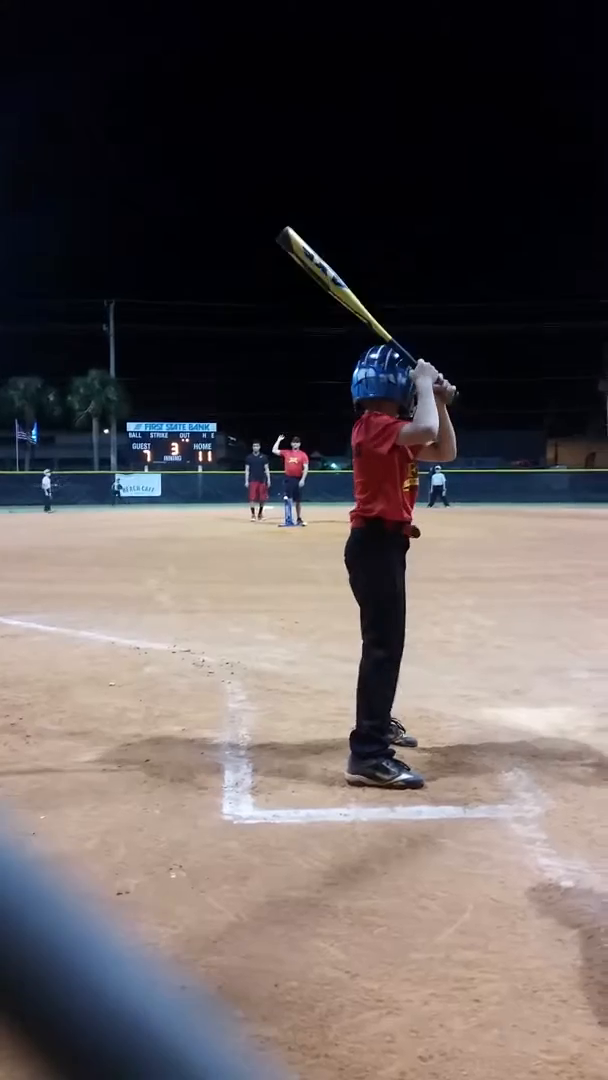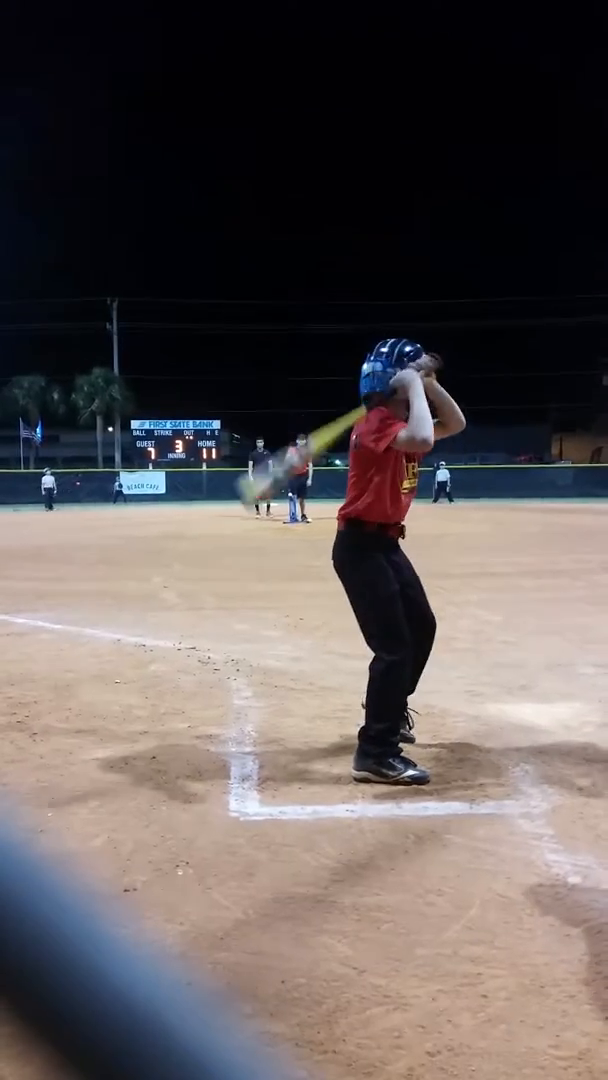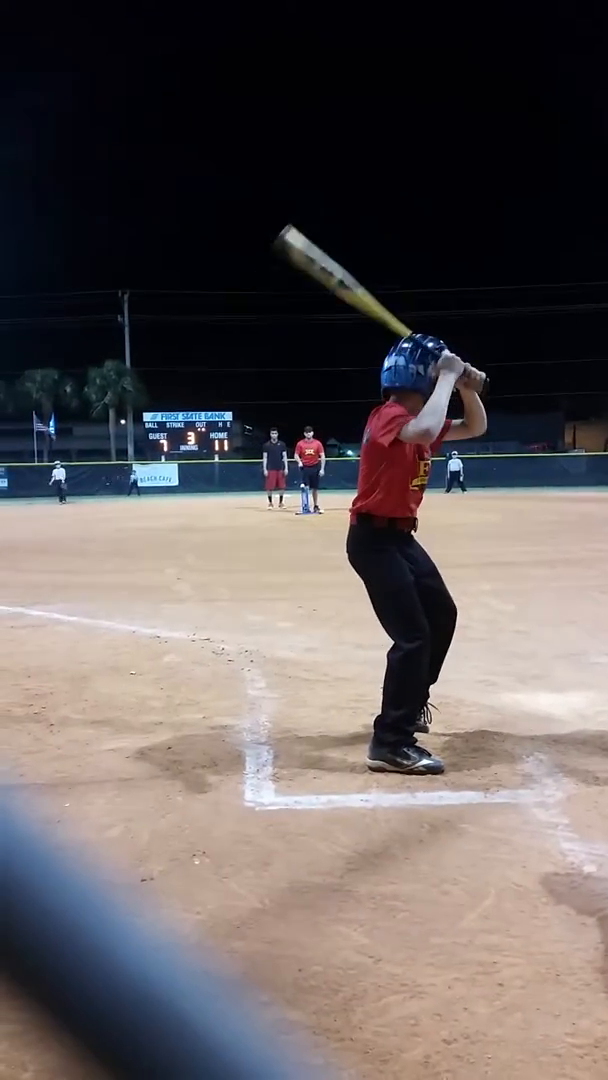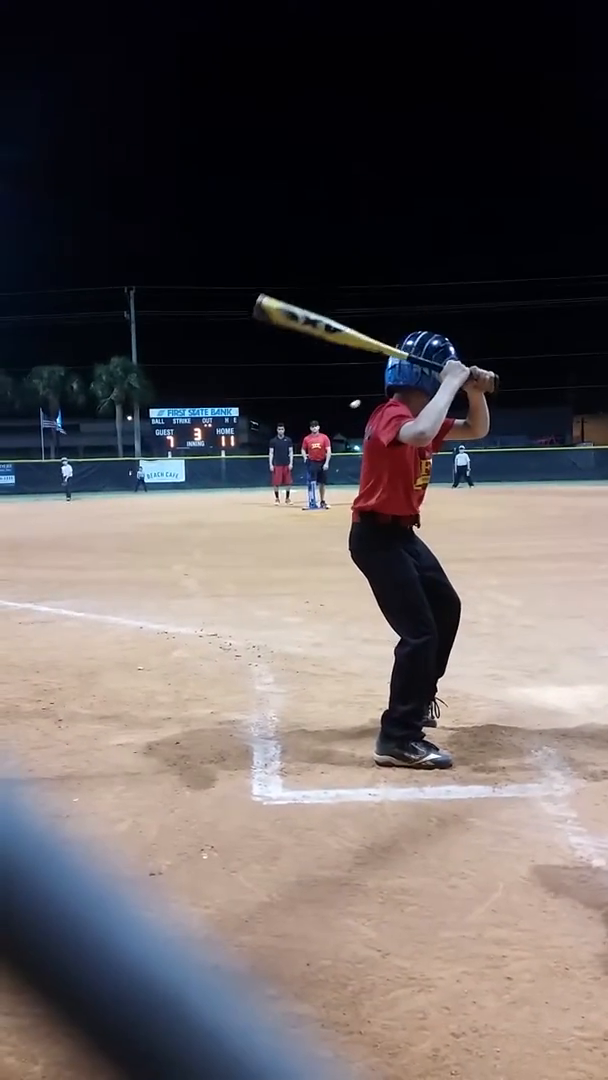
dt=0.5s
person 1, frame 1
left shoulder: (393, 429)
right shoulder: (373, 424)
left elbow: (445, 452)
right elbow: (425, 429)
left wrist: (440, 401)
right wrist: (424, 382)
left hip: (387, 541)
right hip: (375, 542)
left knee: (387, 638)
right knee: (382, 644)
left ankle: (377, 721)
right ankle: (368, 756)
person 1, frame 2
left shoulder: (398, 422)
right shoulder: (375, 422)
left elbow: (455, 424)
right elbow: (422, 439)
left wrist: (428, 381)
right wrist: (414, 390)
left hip: (385, 542)
right hip: (360, 546)
left knee: (421, 628)
right knee: (394, 646)
left ankle: (389, 709)
right ankle: (375, 755)
person 1, frame 3
left shoulder: (415, 418)
right shoulder: (389, 416)
left elbow: (476, 427)
right elbow: (425, 432)
left wrist: (468, 389)
right wrist: (448, 377)
left hip: (400, 534)
right hip: (373, 538)
left knee: (441, 615)
right knee: (412, 635)
left ankle: (410, 701)
right ankle: (390, 744)
person 1, frame 4
left shoulder: (418, 416)
right shoulder: (391, 414)
left elbow: (477, 430)
right elbow: (419, 435)
left wrist: (475, 392)
right wrist: (451, 382)
left hip: (401, 532)
right hip: (376, 536)
left knee: (446, 608)
right knee: (419, 630)
left ankle: (417, 697)
right ankle: (398, 738)
